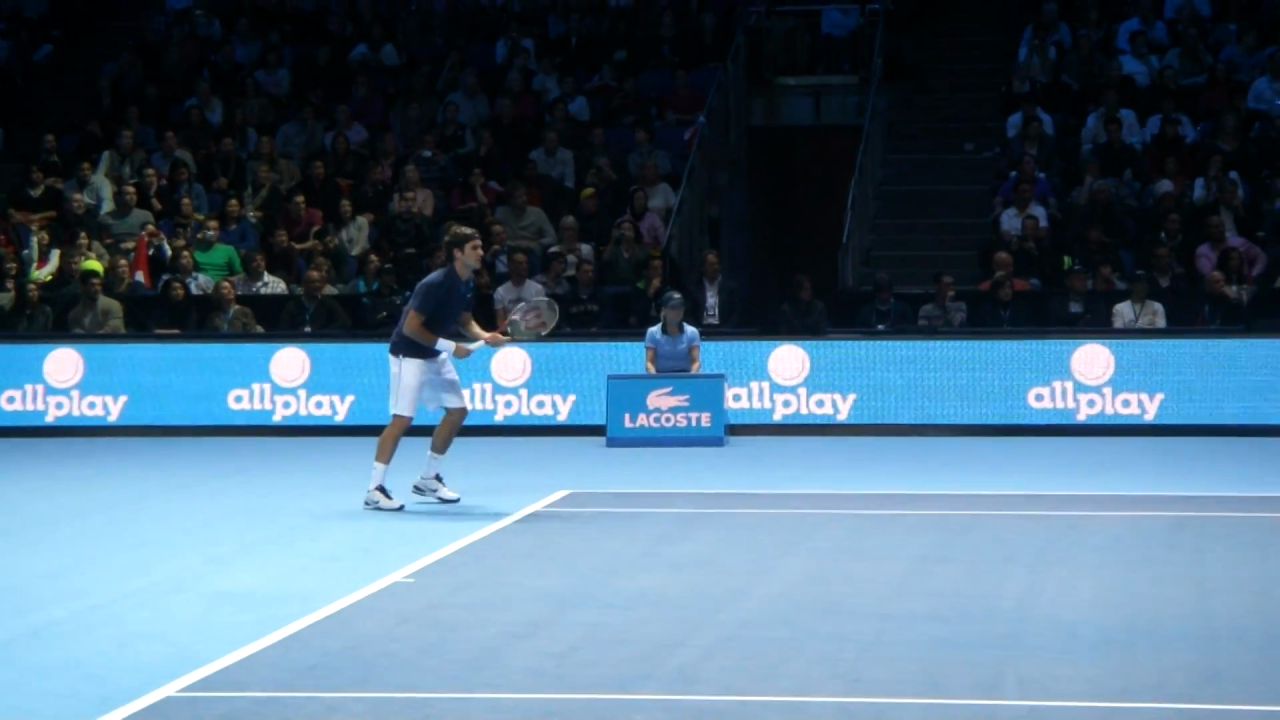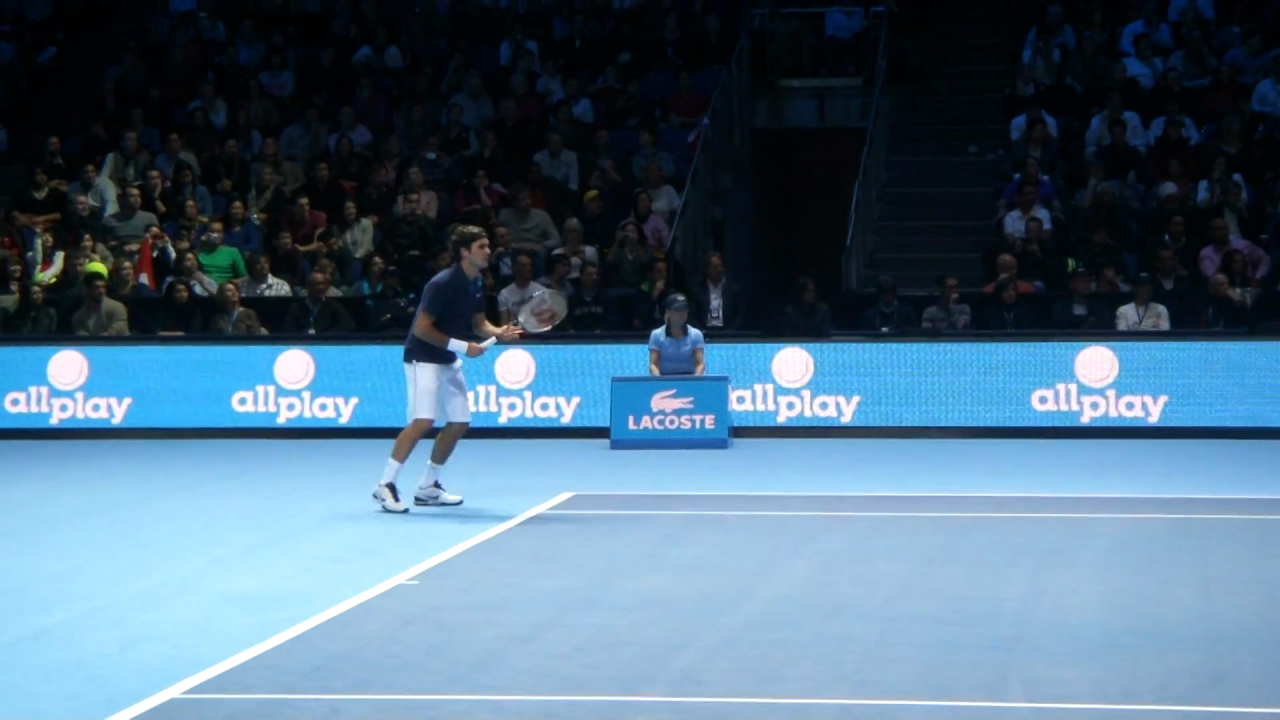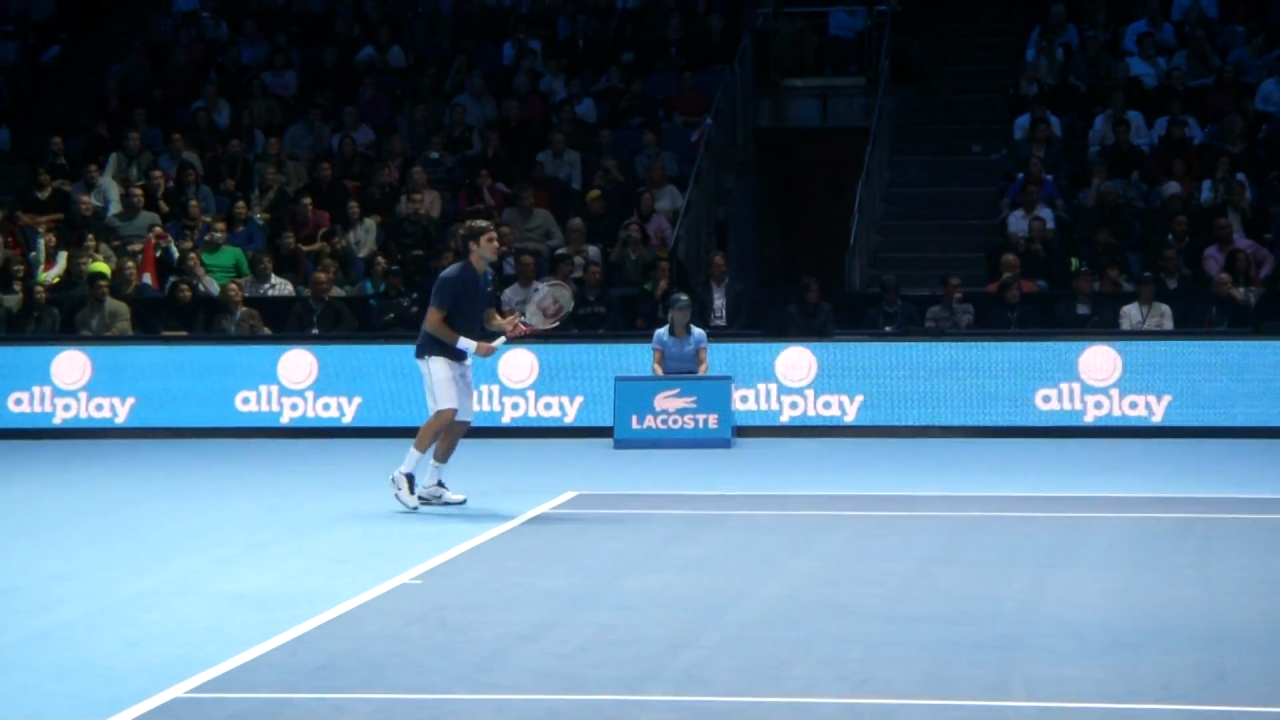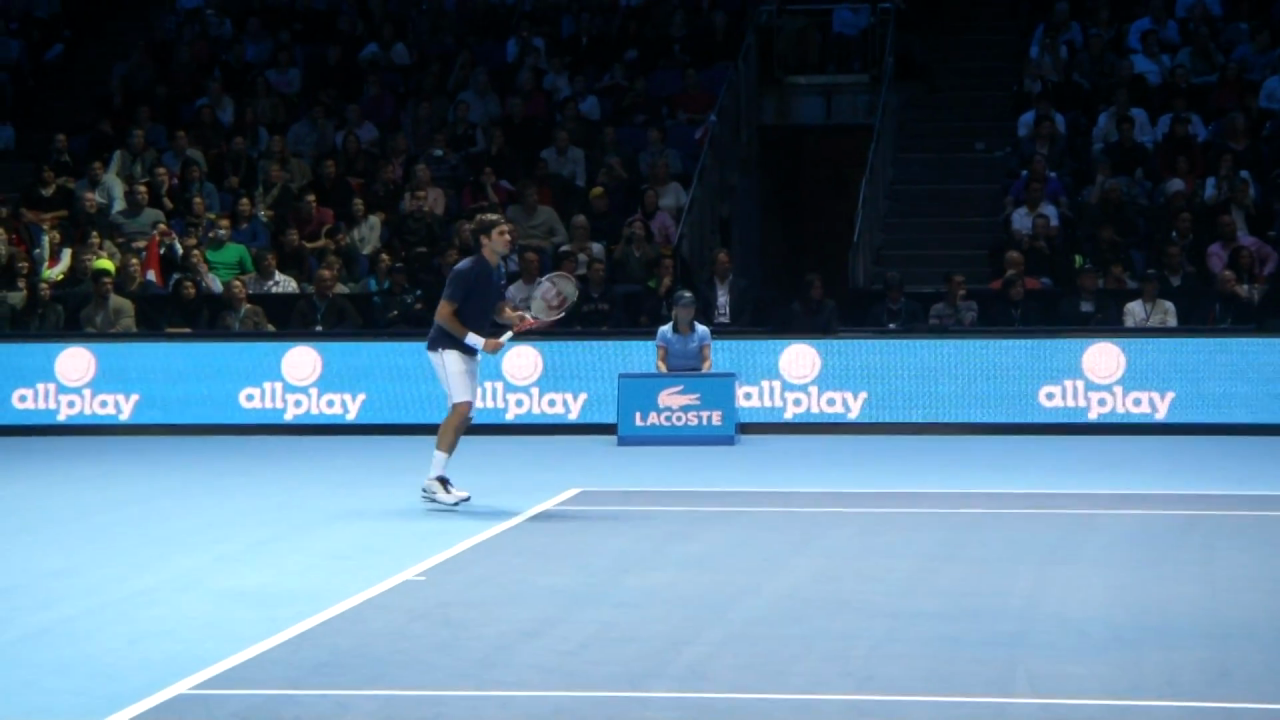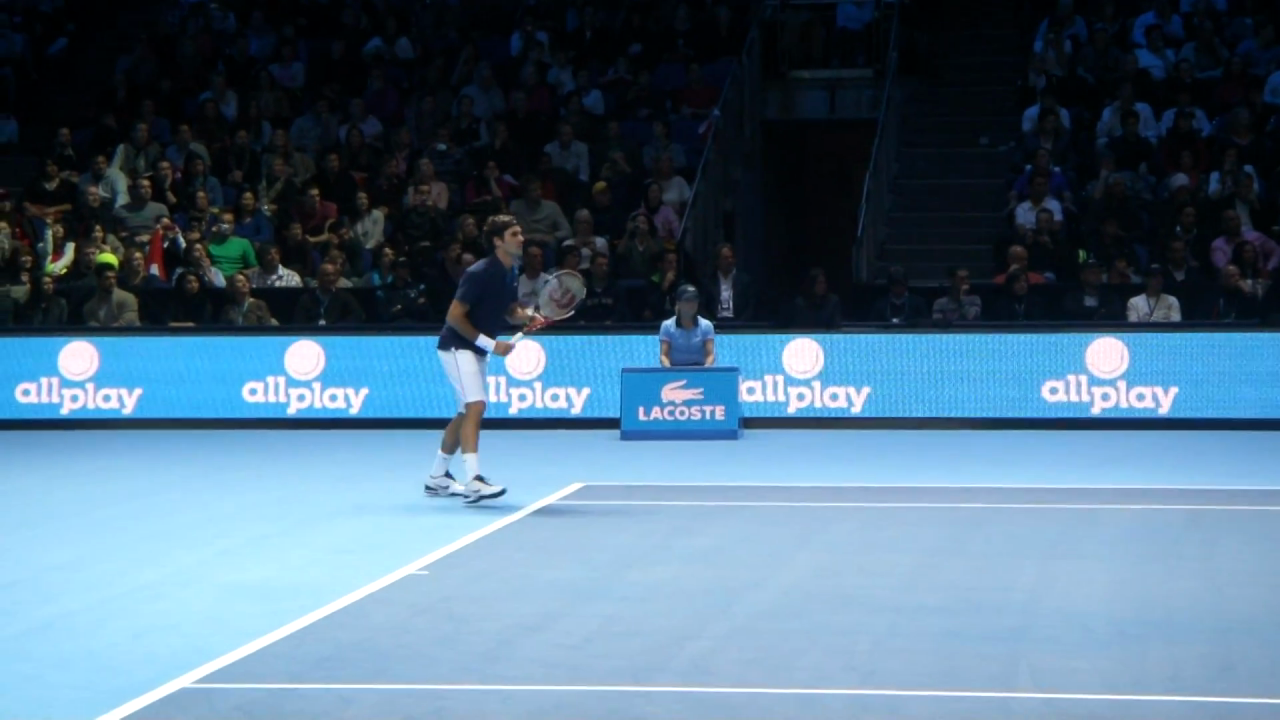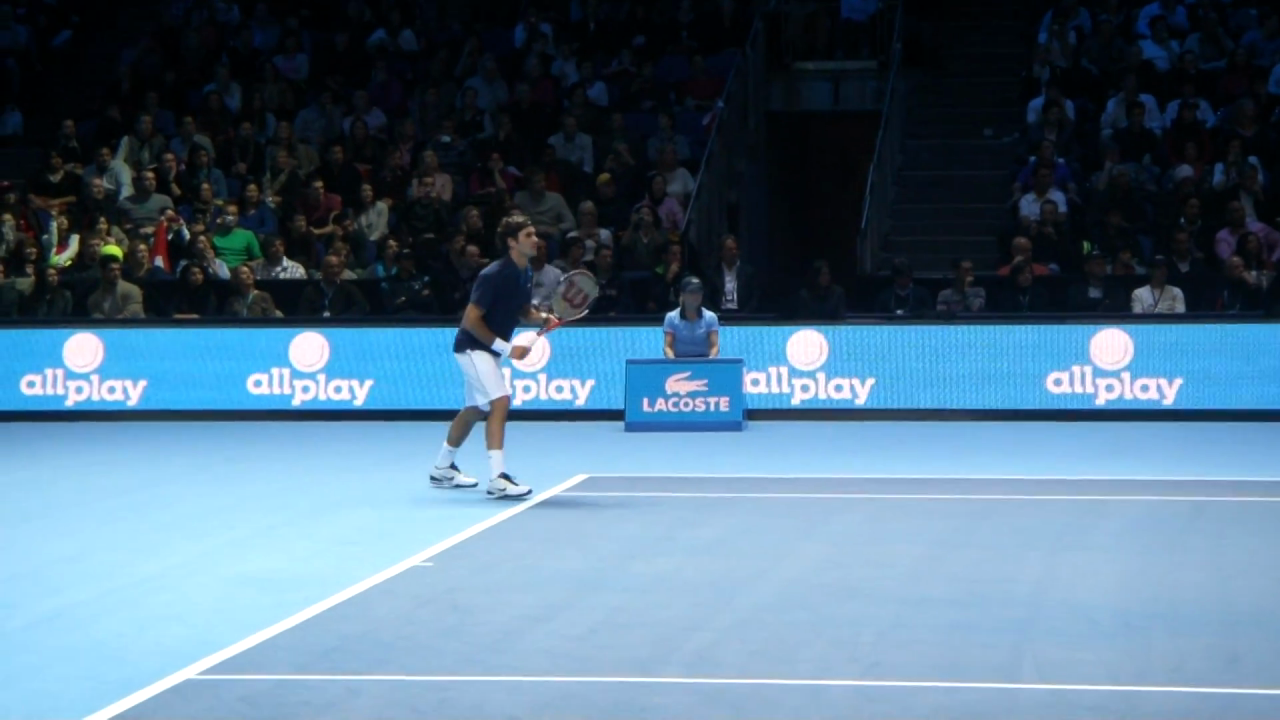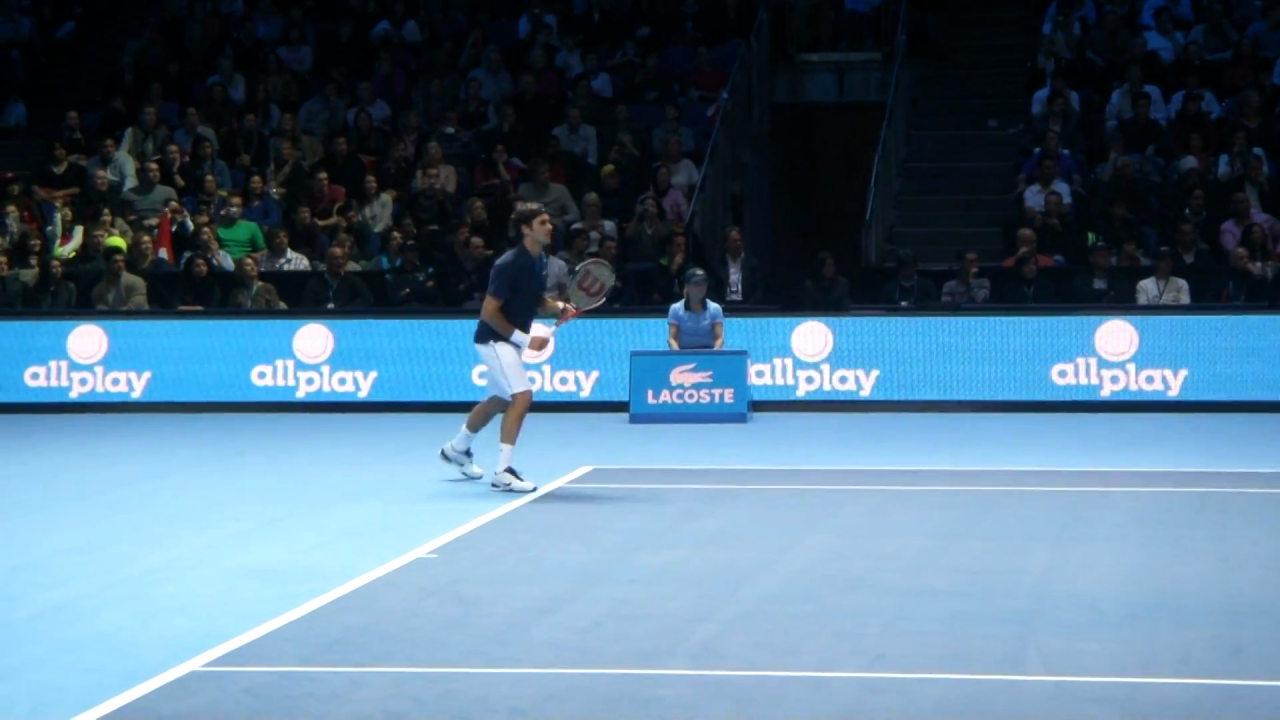
dt=0.1s
person 1, frame 1
left shoulder: (467, 284)
right shoulder: (436, 283)
left elbow: (465, 321)
right elbow: (410, 327)
left wrist: (484, 336)
right wrist: (450, 347)
left hip: (434, 355)
right hip: (409, 354)
left knee: (457, 411)
right knee: (403, 419)
left ankle: (428, 479)
right ankle: (375, 489)
person 1, frame 2
left shoulder: (477, 284)
right shoulder: (442, 283)
left elbow: (478, 323)
right elbow: (421, 328)
left wrist: (496, 332)
right wrist: (461, 346)
left hip: (449, 361)
right hip: (423, 359)
left knee: (458, 424)
right knee: (422, 422)
left ankle: (426, 487)
right ankle: (385, 486)
person 1, frame 3
left shoulder: (486, 278)
right shoulder: (452, 277)
left elbow: (489, 318)
right elbow: (432, 323)
left wrist: (505, 325)
right wrist: (471, 345)
left hip: (459, 358)
right hip: (434, 354)
left knee: (460, 424)
right knee: (446, 415)
left ankle: (430, 486)
right ankle: (405, 474)
person 1, frame 4
left shoulder: (499, 271)
right shoulder: (465, 271)
left elbow: (499, 312)
right elbow: (442, 316)
left wrist: (517, 318)
right wrist: (479, 341)
left hip: (468, 351)
right hip: (446, 347)
left knee: (461, 413)
right knee: (462, 407)
left ankle: (436, 482)
right ankle: (435, 476)
person 1, frame 5
left shoulder: (510, 273)
right shoulder: (479, 273)
left elbow: (511, 313)
right elbow: (454, 317)
left wrist: (527, 317)
right wrist: (489, 343)
left hip: (477, 350)
right hip: (457, 347)
left knee: (467, 413)
right knee: (476, 406)
left ankle: (437, 478)
right ankle: (472, 481)
person 1, frame 6
left shoulder: (525, 273)
right shoulder: (493, 275)
left elbow: (524, 312)
right elbow: (470, 320)
left wrist: (543, 318)
right wrist: (505, 347)
left hip: (491, 350)
right hip: (473, 348)
left knee: (476, 410)
right knee: (500, 403)
left ankle: (442, 468)
right ankle: (497, 478)
person 1, frame 7
left shoulder: (540, 261)
right shoulder: (508, 265)
left elbow: (540, 302)
right elbow: (489, 312)
left wrist: (559, 307)
right wrist: (524, 338)
left hip: (510, 341)
right hip: (494, 339)
left knee: (499, 401)
right knee: (523, 396)
left ankle: (456, 449)
right ankle: (503, 472)
